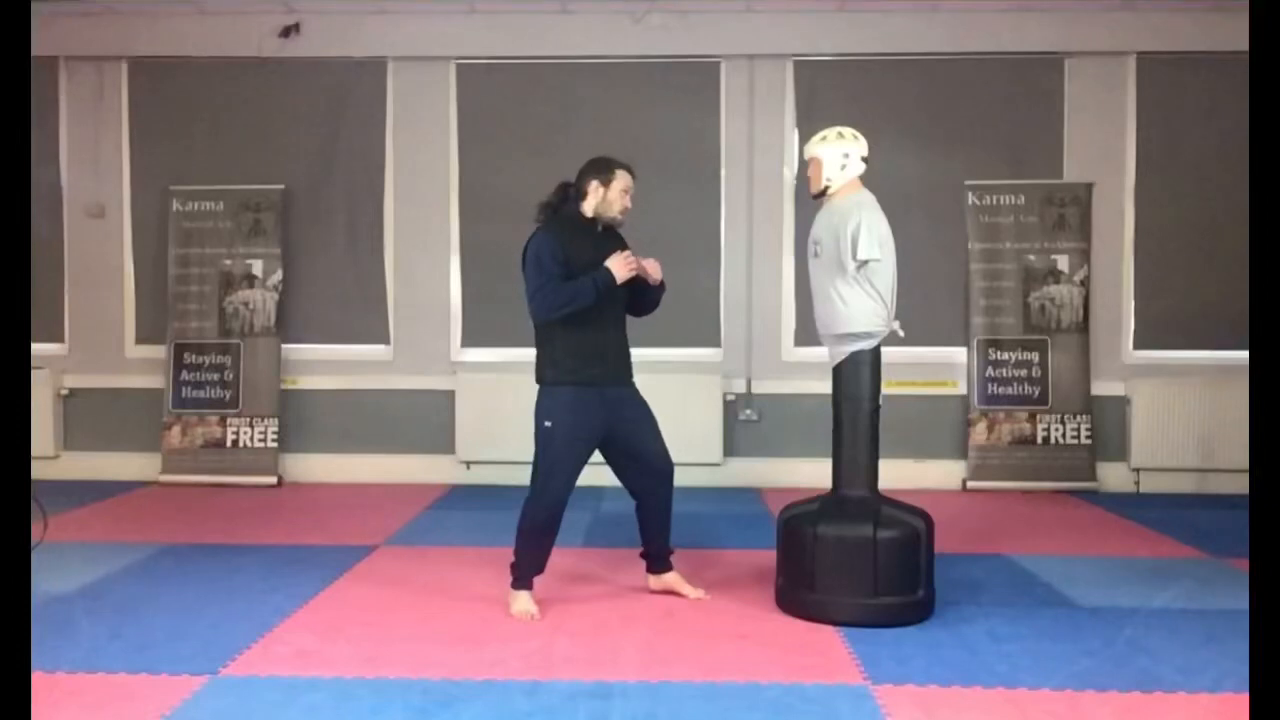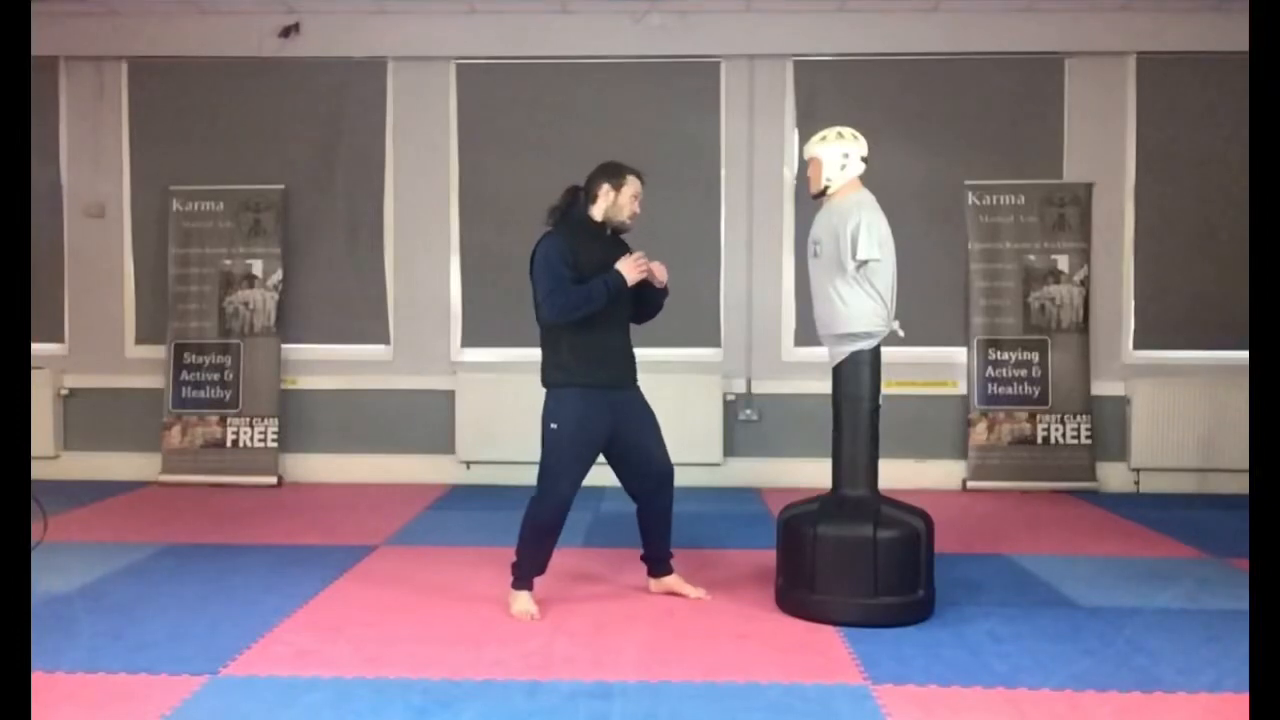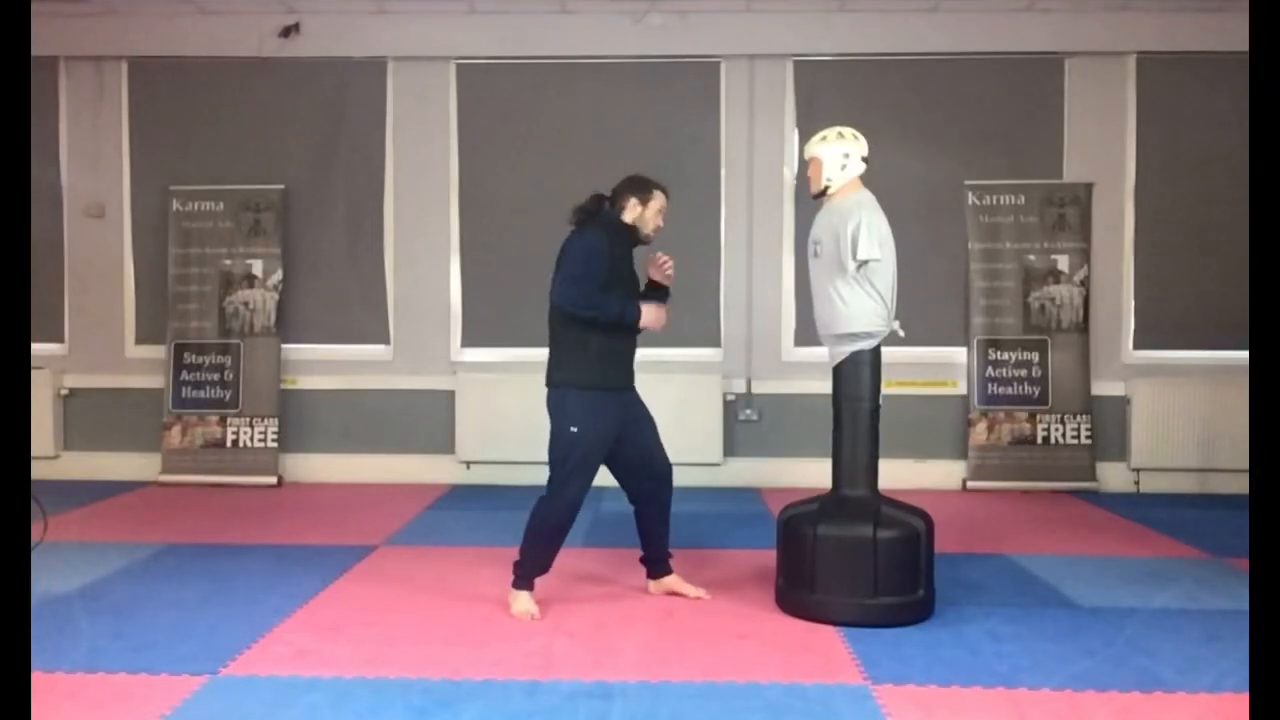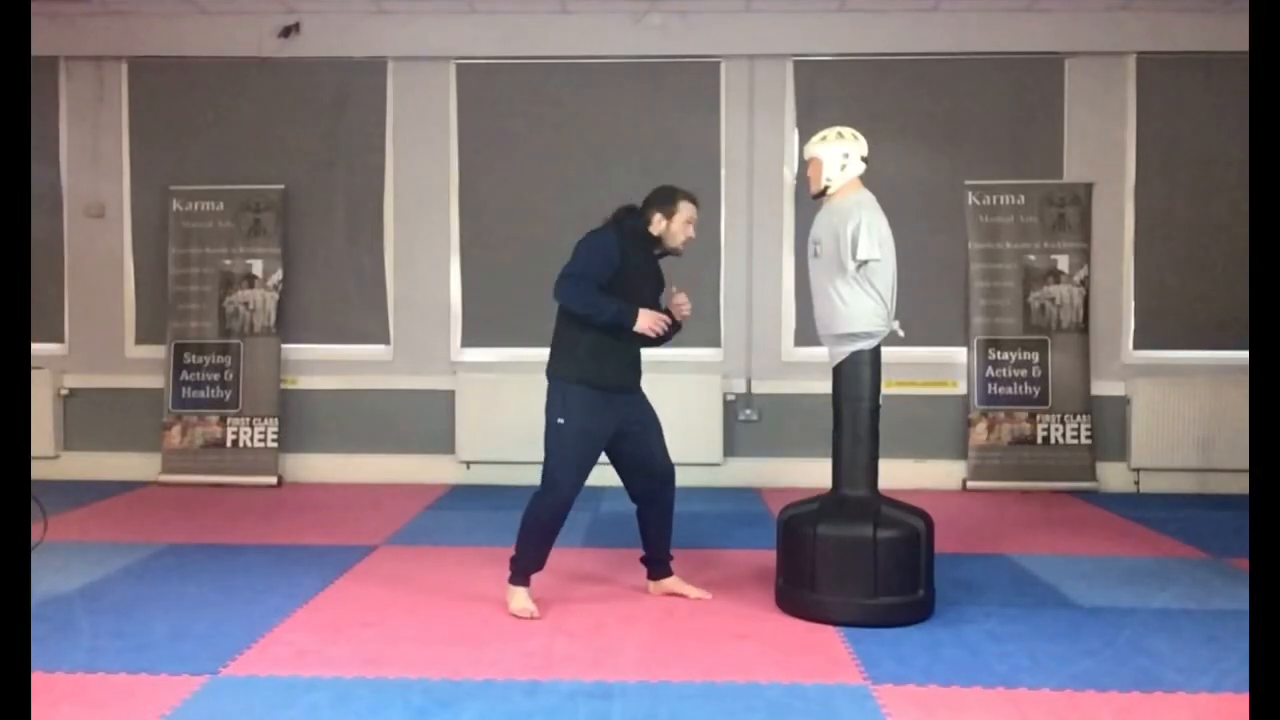
dt=0.3s
person 1, frame 1
left shoulder: (611, 241)
right shoulder: (549, 240)
left elbow: (637, 305)
right elbow: (544, 303)
left wrist: (652, 283)
right wrist: (605, 277)
left hip: (617, 387)
right hip: (567, 392)
left knee: (655, 471)
right knee: (551, 489)
left ankle: (659, 570)
right ankle: (521, 586)
person 1, frame 2
left shoulder: (616, 246)
right shoulder: (558, 243)
left elbow: (636, 313)
right elbow: (556, 307)
left wrist: (655, 287)
right wrist: (617, 280)
left hip: (622, 389)
right hip: (574, 394)
left knee: (656, 476)
right knee: (556, 489)
left ankle: (661, 573)
right ankle: (521, 587)
person 1, frame 3
left shoulder: (618, 250)
right shoulder: (592, 240)
right elbow: (574, 295)
left wrist: (657, 288)
right wrist: (635, 312)
left hip: (618, 390)
right hip: (580, 393)
left knee: (654, 477)
right knee: (566, 489)
left ankle: (659, 573)
right ankle: (522, 586)
person 1, frame 4
left shoulder: (651, 266)
right shoulder: (609, 243)
right elbow: (569, 290)
left wrist: (672, 317)
right wrist: (629, 315)
left hip: (625, 393)
right hip: (579, 391)
left knee: (657, 478)
right knee: (560, 486)
left ankle: (660, 574)
right ankle: (519, 583)
person 2, frame 1
left shoulder: (860, 210)
right shoulder: (833, 209)
left elbow: (876, 273)
left wrist: (877, 321)
left hip: (858, 338)
right hip: (845, 339)
left knee: (857, 425)
right knee: (846, 425)
person 2, frame 2
left shoulder: (860, 212)
right shoulder: (833, 211)
left elbow: (879, 278)
left wrist: (882, 326)
left hip: (858, 340)
right hip: (845, 339)
person 2, frame 3
left shoulder: (860, 212)
right shoulder: (833, 210)
left elbow: (876, 277)
left wrist: (879, 323)
left hip: (858, 336)
right hip: (843, 337)
person 2, frame 4
left shoulder: (861, 211)
right shoulder: (832, 210)
left elbow: (876, 275)
left wrist: (877, 324)
left hip: (859, 335)
right hip: (842, 335)
